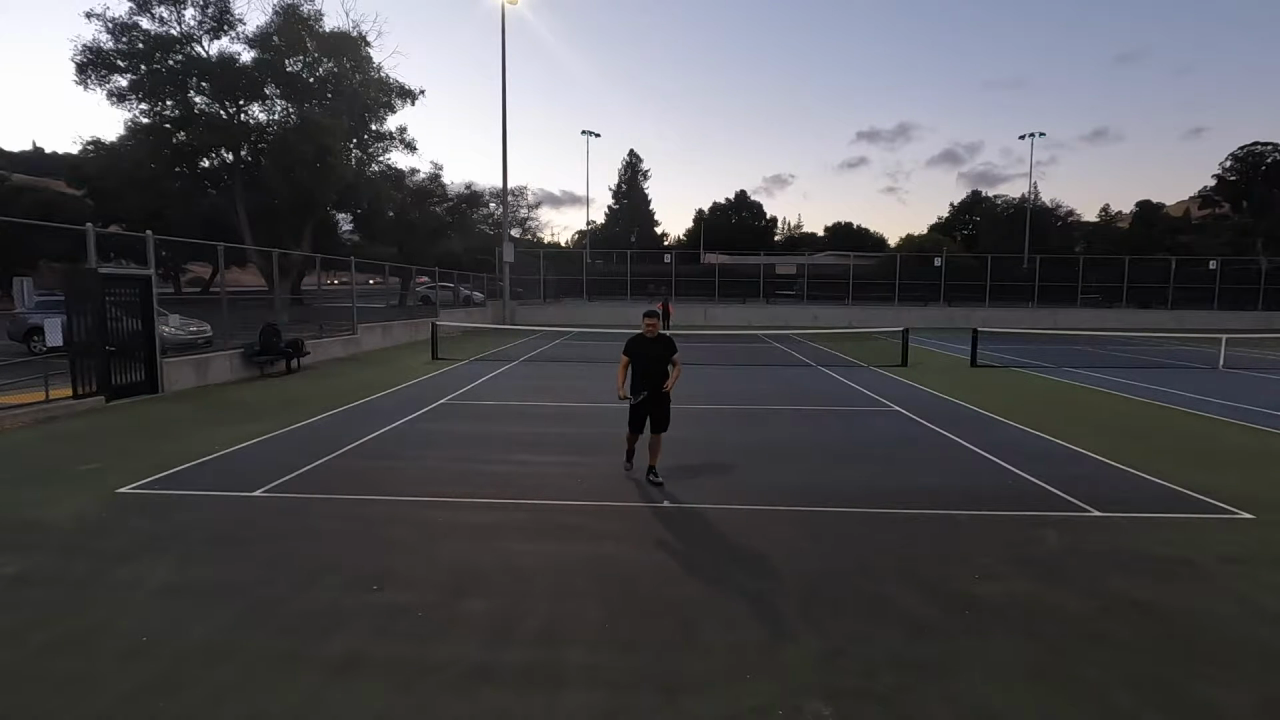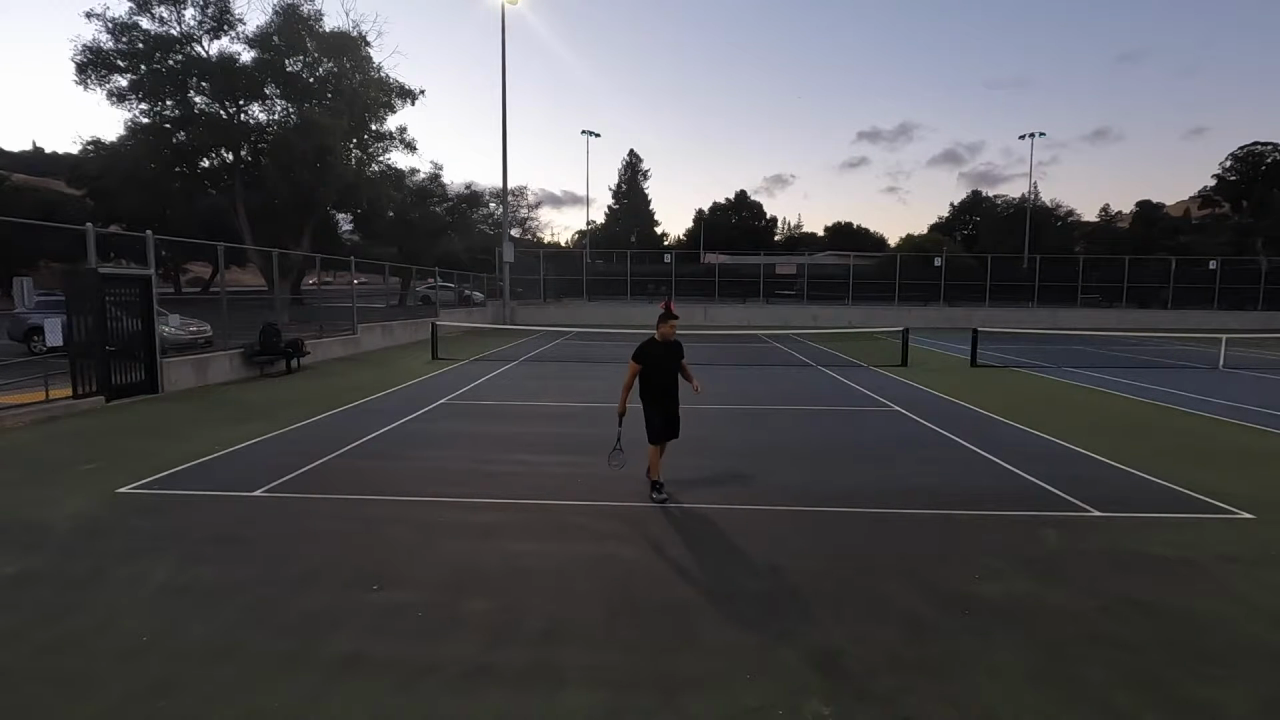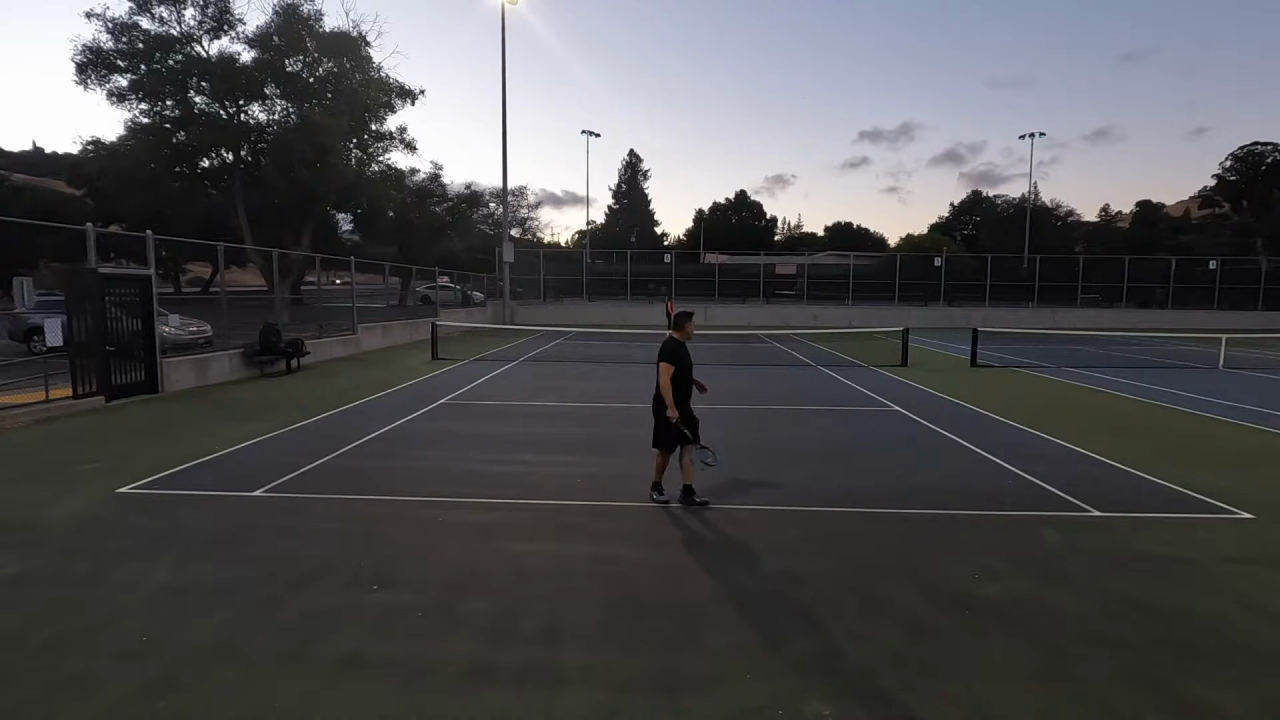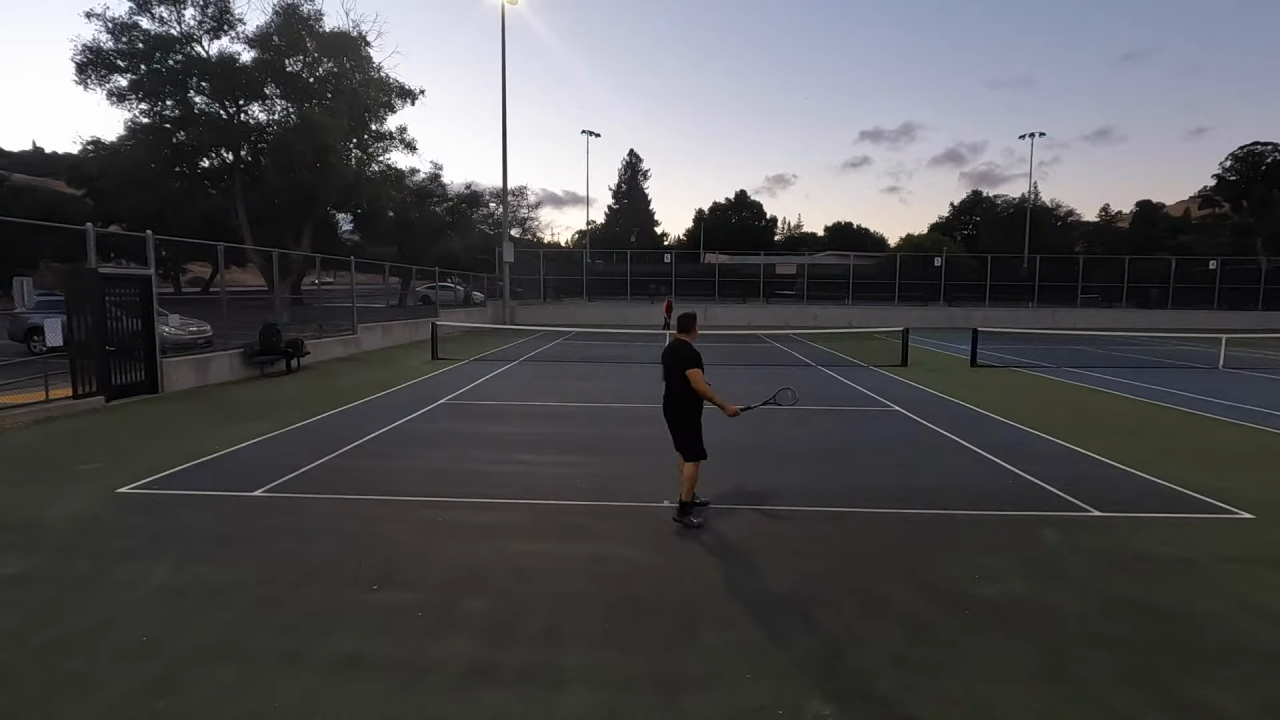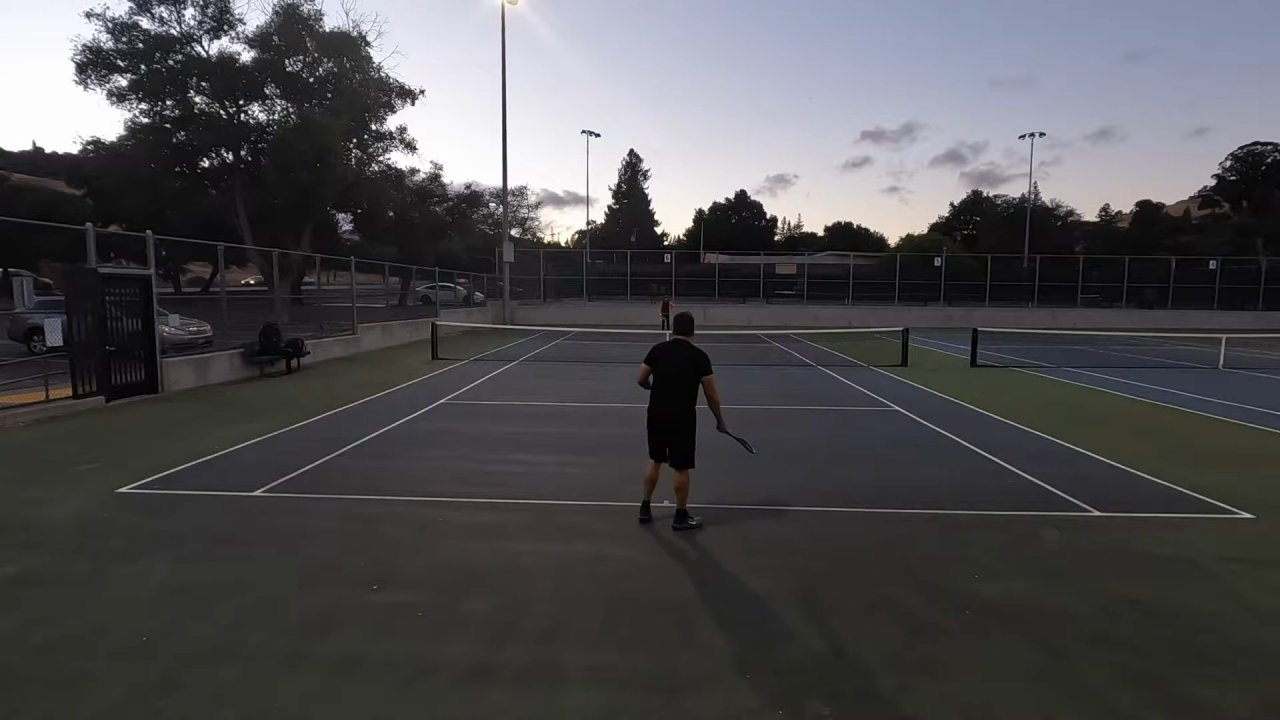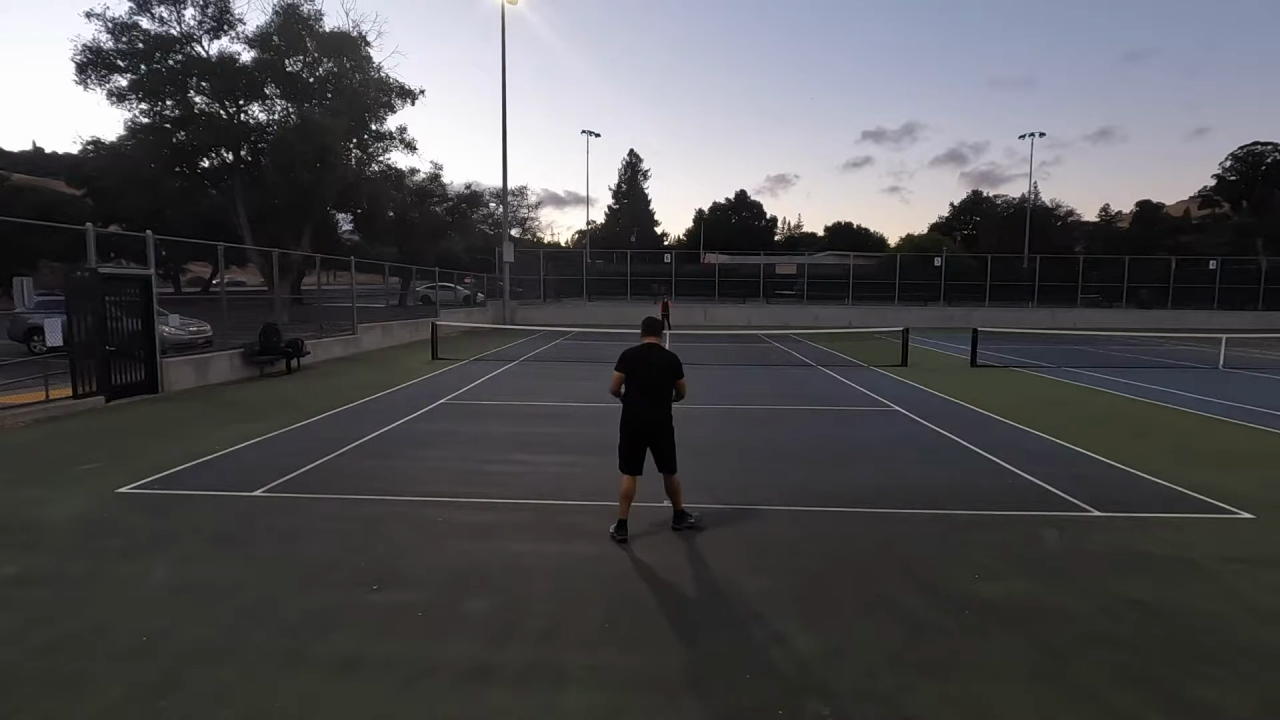
dt=0.4s
person 1, frame 1
left shoulder: (667, 342)
right shoulder: (633, 342)
left elbow: (676, 365)
right elbow: (623, 366)
left wrist: (672, 380)
right wrist: (621, 388)
left hip: (661, 395)
right hip: (639, 396)
left knee: (657, 433)
right knee: (635, 430)
left ankle: (652, 469)
right ankle: (630, 450)
person 1, frame 2
left shoulder: (677, 345)
right shoulder: (645, 349)
left elbow: (682, 367)
right elbow: (630, 377)
left wrist: (692, 381)
right wrist: (623, 403)
left hip: (671, 401)
right hip: (652, 402)
left knee: (666, 438)
right knee: (656, 441)
left ankle: (652, 469)
right ankle: (655, 485)
person 1, frame 3
left shoulder: (679, 345)
right shoulder: (670, 348)
right elbow: (664, 379)
left wrist: (695, 382)
right wrist: (670, 407)
left hip: (681, 407)
right hip: (668, 409)
left knee: (688, 444)
right knee: (666, 449)
left ankle: (687, 492)
right ankle: (656, 487)
person 1, frame 4
left shoulder: (669, 349)
right shoulder: (689, 353)
right elbow: (700, 387)
right wrist: (725, 407)
left hip: (672, 409)
right hip: (686, 412)
left knee: (686, 455)
right knee: (693, 459)
left ankle: (688, 496)
right ankle: (683, 510)
person 1, frame 5
left shoulder: (657, 350)
right shoulder: (699, 356)
left elbow: (641, 380)
right elbow: (711, 394)
right wrist: (720, 420)
left hip: (656, 414)
right hip: (683, 418)
left knee: (654, 461)
right knee: (681, 468)
left ankle: (645, 507)
right ankle: (681, 517)
person 1, frame 6
left shoulder: (628, 355)
right shoulder: (672, 359)
left elbow: (614, 389)
right elbow: (681, 394)
left hip: (632, 422)
right hip: (661, 423)
left knee: (629, 475)
right knee: (670, 472)
left ankle: (621, 527)
right ankle: (680, 517)
